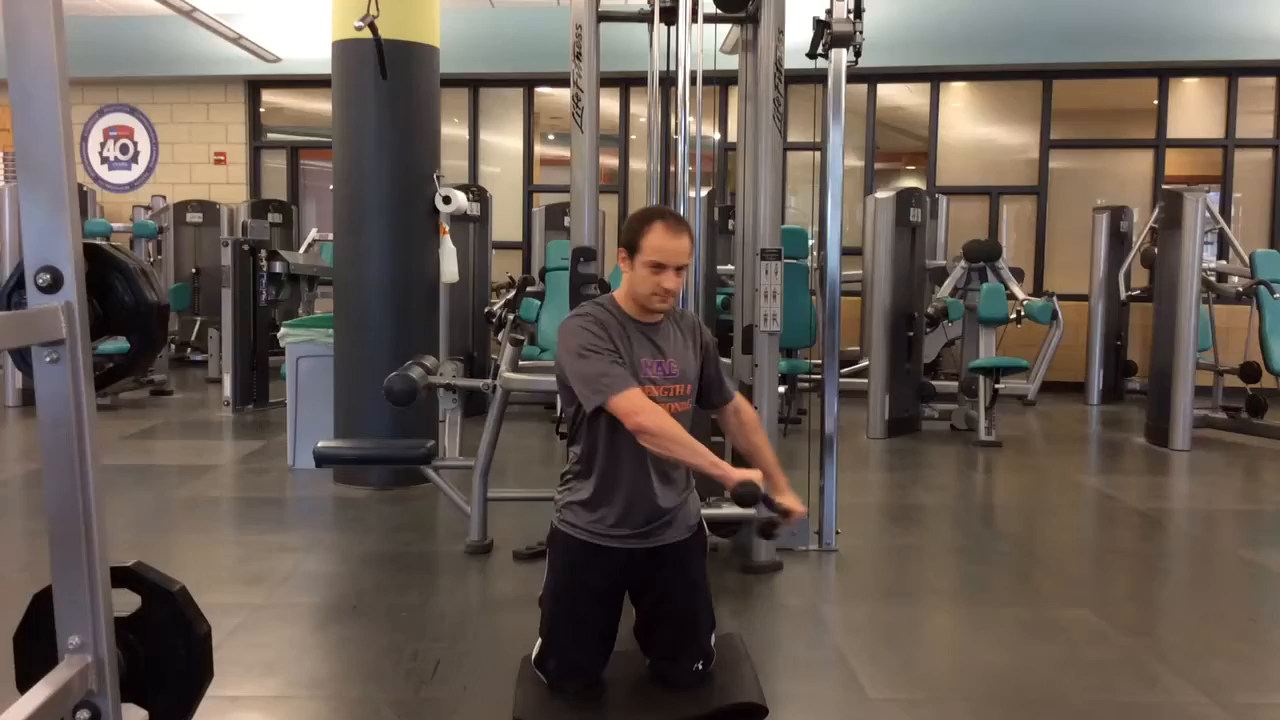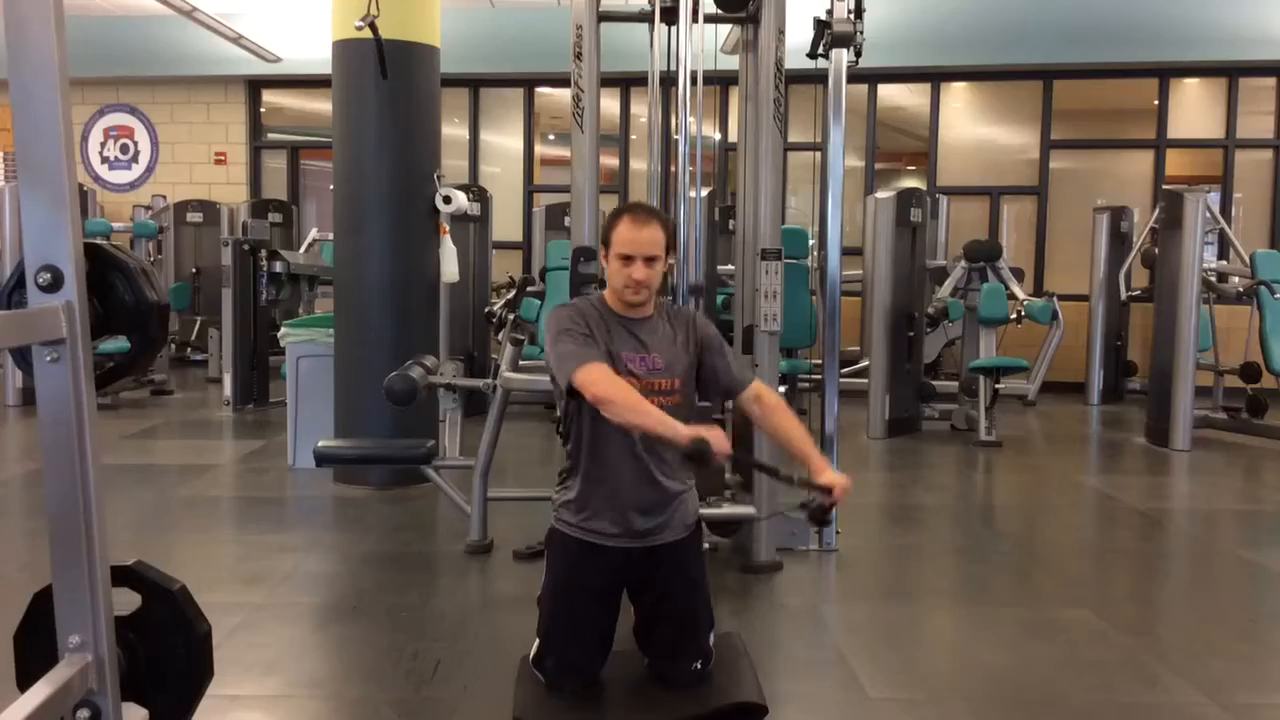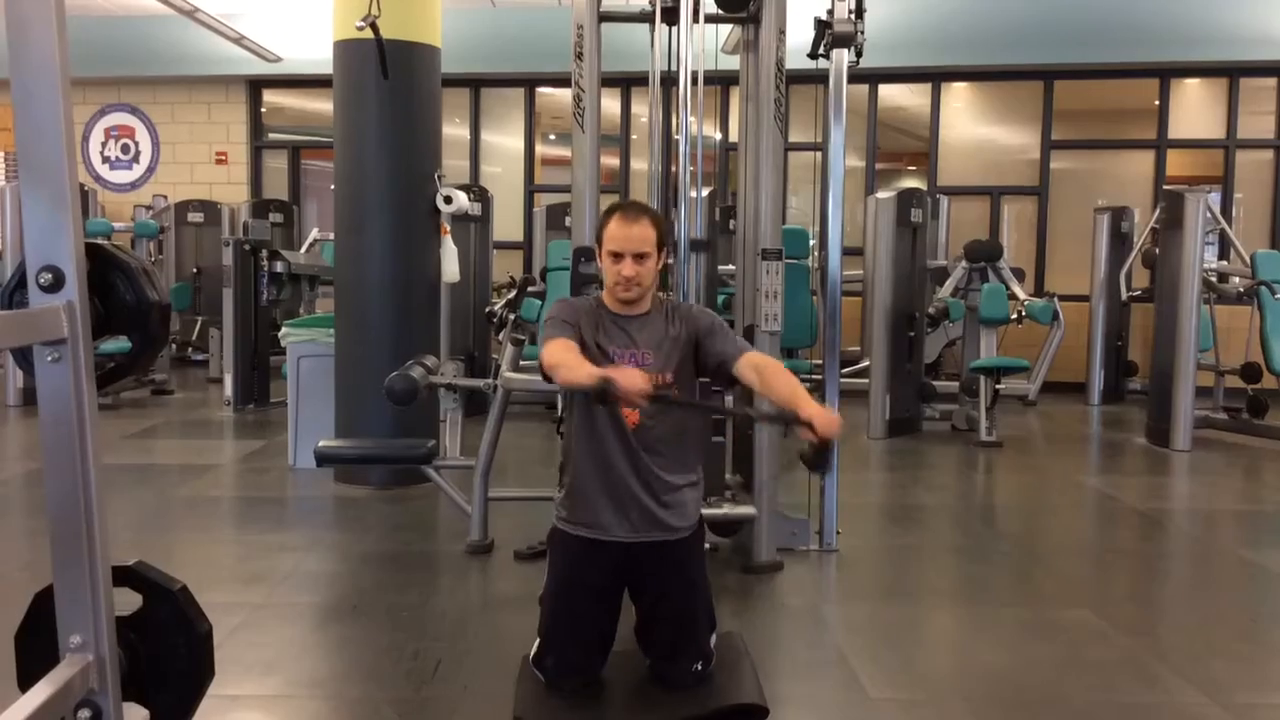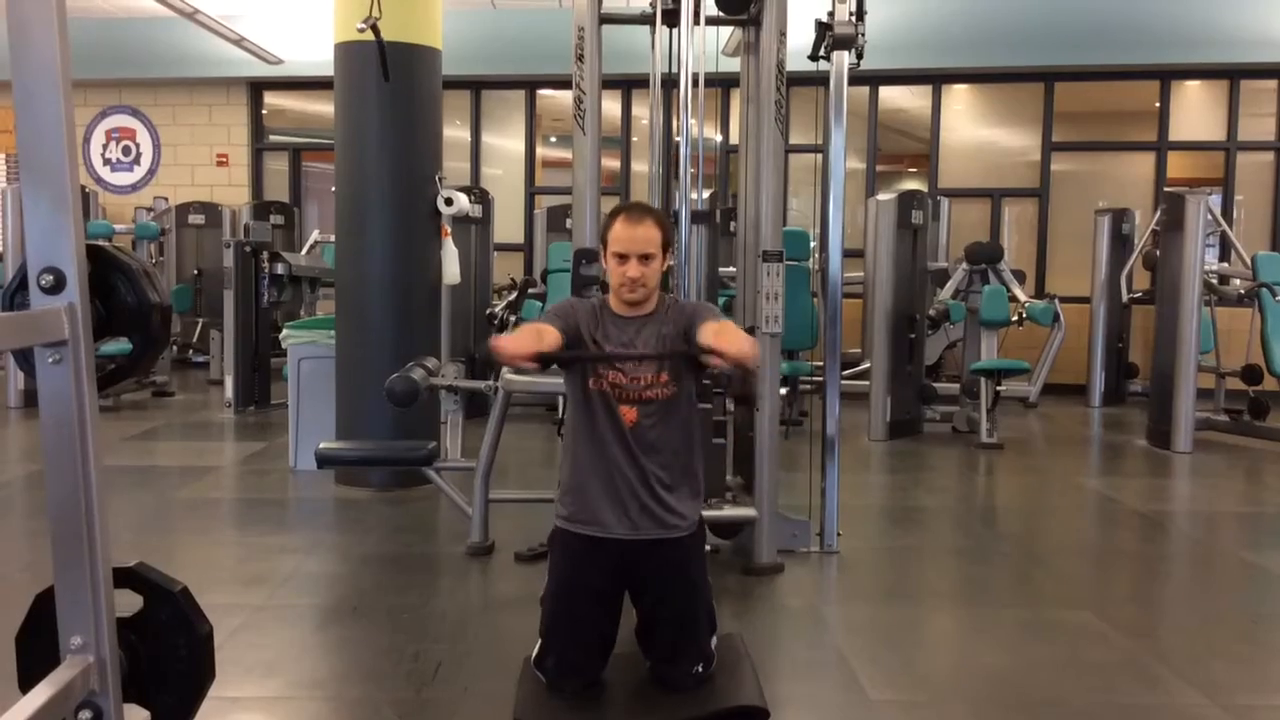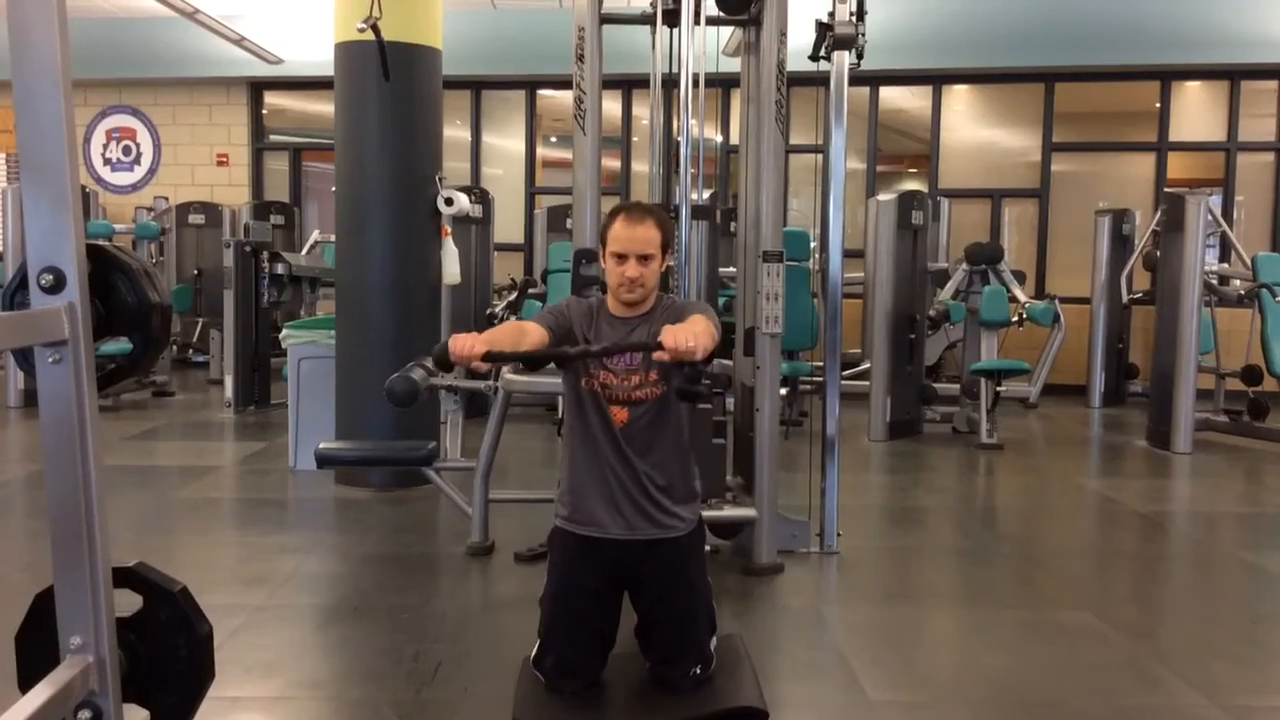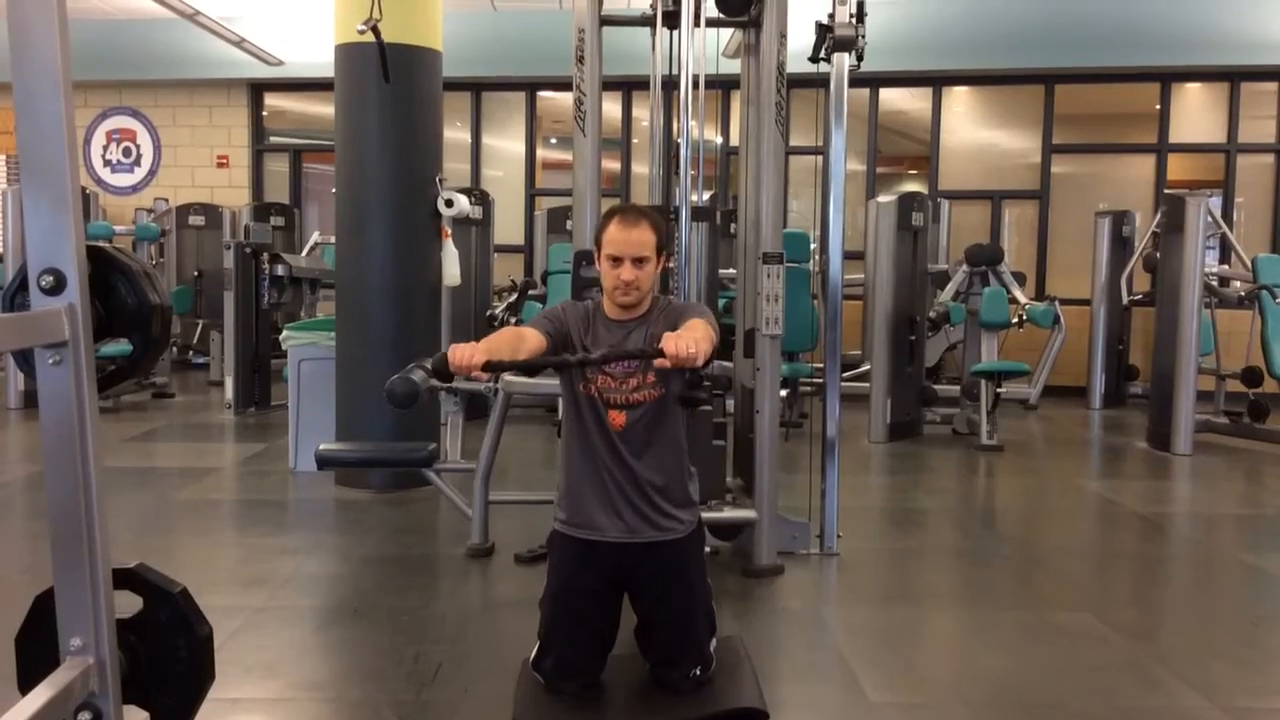
dt=0.2s
person 1, frame 1
left shoulder: (693, 332)
right shoulder: (585, 330)
left elbow: (733, 409)
right elbow: (639, 419)
left wrist: (779, 485)
right wrist: (723, 470)
left hip: (673, 531)
right hip: (589, 532)
left knee: (685, 673)
right knee: (567, 677)
left ankle: (649, 628)
right ankle: (612, 626)
person 1, frame 2
left shoulder: (690, 329)
right shoulder: (572, 322)
left elbow: (757, 396)
right elbow: (602, 393)
left wrist: (817, 463)
right wrist: (681, 430)
left hip: (671, 530)
right hip: (587, 531)
left knee: (684, 672)
right knee: (566, 676)
left ankle: (649, 627)
person 1, frame 3
left shoulder: (692, 323)
right shoulder: (570, 317)
left elbow: (755, 366)
right elbow: (559, 361)
left wrist: (809, 407)
right wrist: (608, 374)
left hip: (670, 528)
right hip: (586, 526)
left knee: (686, 671)
right knee: (565, 674)
left ankle: (648, 626)
person 1, frame 4
left shoulder: (688, 318)
right shoulder: (574, 317)
left elbow: (723, 334)
right elbow: (540, 336)
left wrist: (735, 344)
right wrist: (519, 343)
left hip: (670, 526)
right hip: (584, 526)
left knee: (686, 673)
right knee: (564, 676)
left ankle: (656, 625)
person 1, frame 5
left shoulder: (681, 316)
right shoulder: (574, 317)
left elbow: (701, 328)
right elbow: (525, 333)
left wrist: (690, 338)
right wrist: (481, 341)
left hip: (669, 527)
right hip: (585, 526)
left knee: (684, 674)
right knee: (564, 675)
left ankle: (652, 630)
right ankle: (606, 626)
person 1, frame 6
left shoulder: (679, 319)
right shoulder: (569, 321)
left elbow: (700, 329)
right elbow: (523, 340)
left wrist: (691, 341)
right wrist: (480, 351)
left hip: (668, 531)
right hip: (583, 530)
left knee: (684, 675)
right knee: (564, 677)
left ankle: (653, 632)
right ankle: (604, 629)
